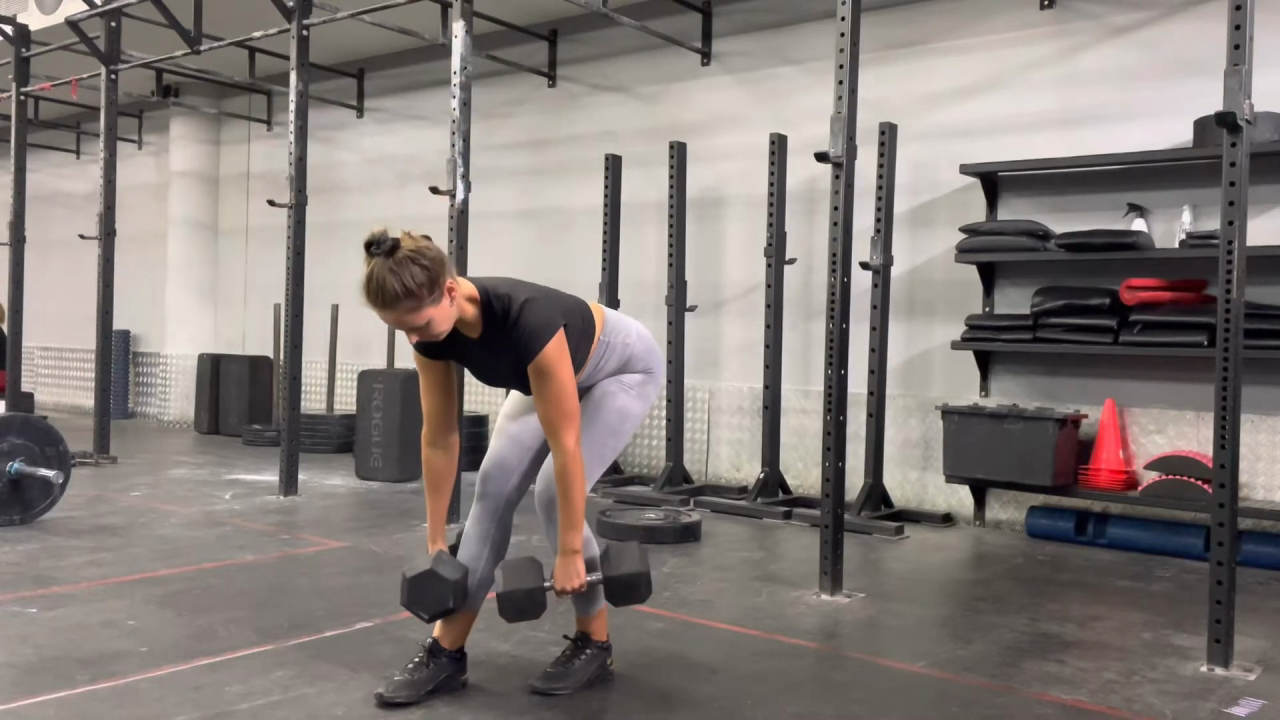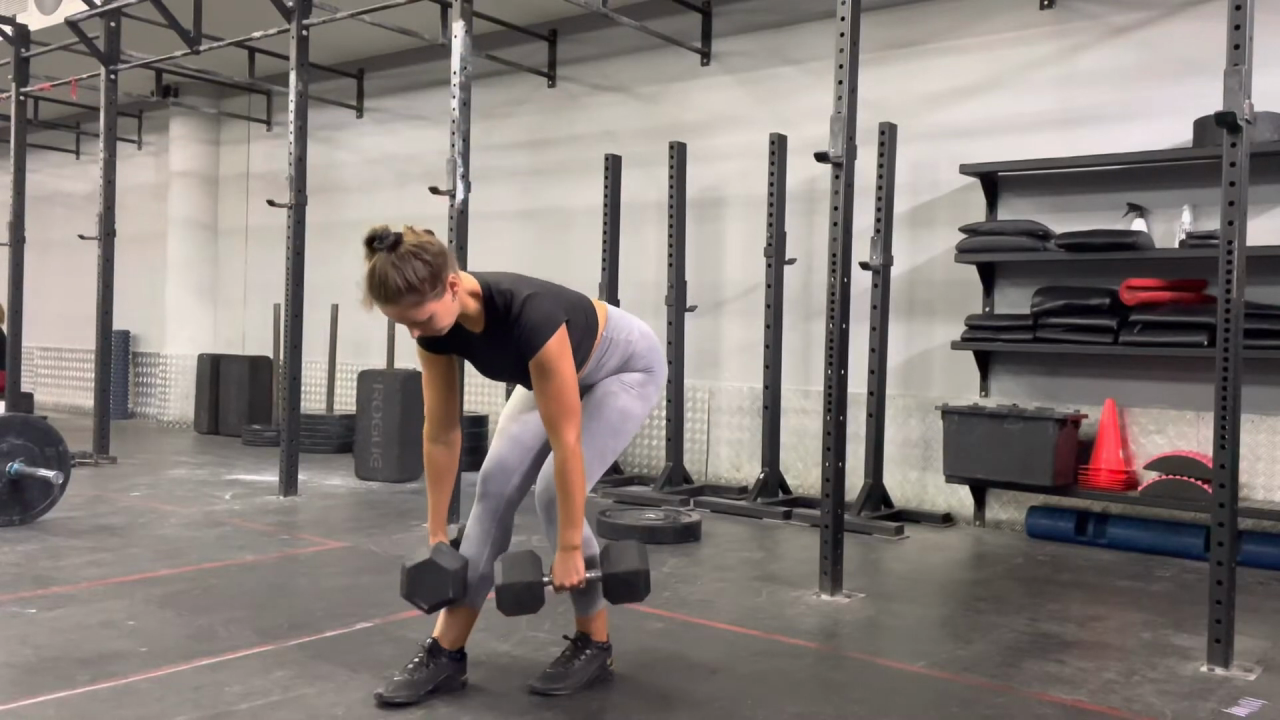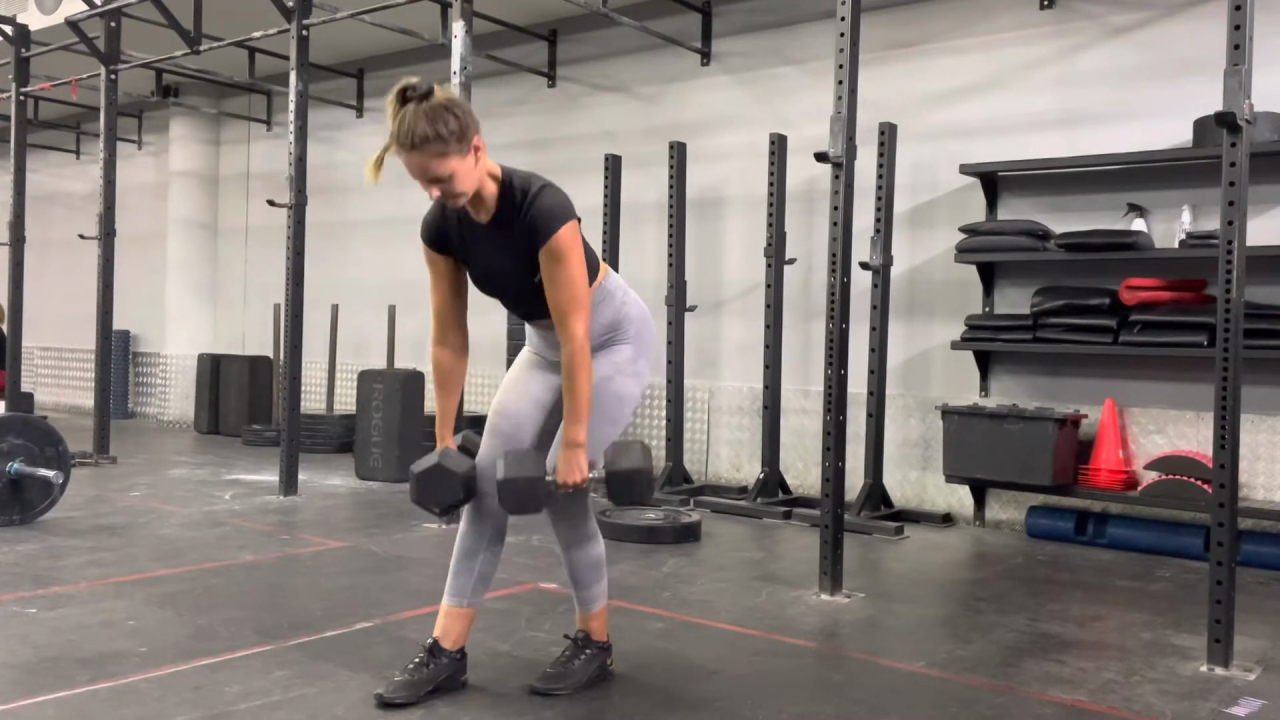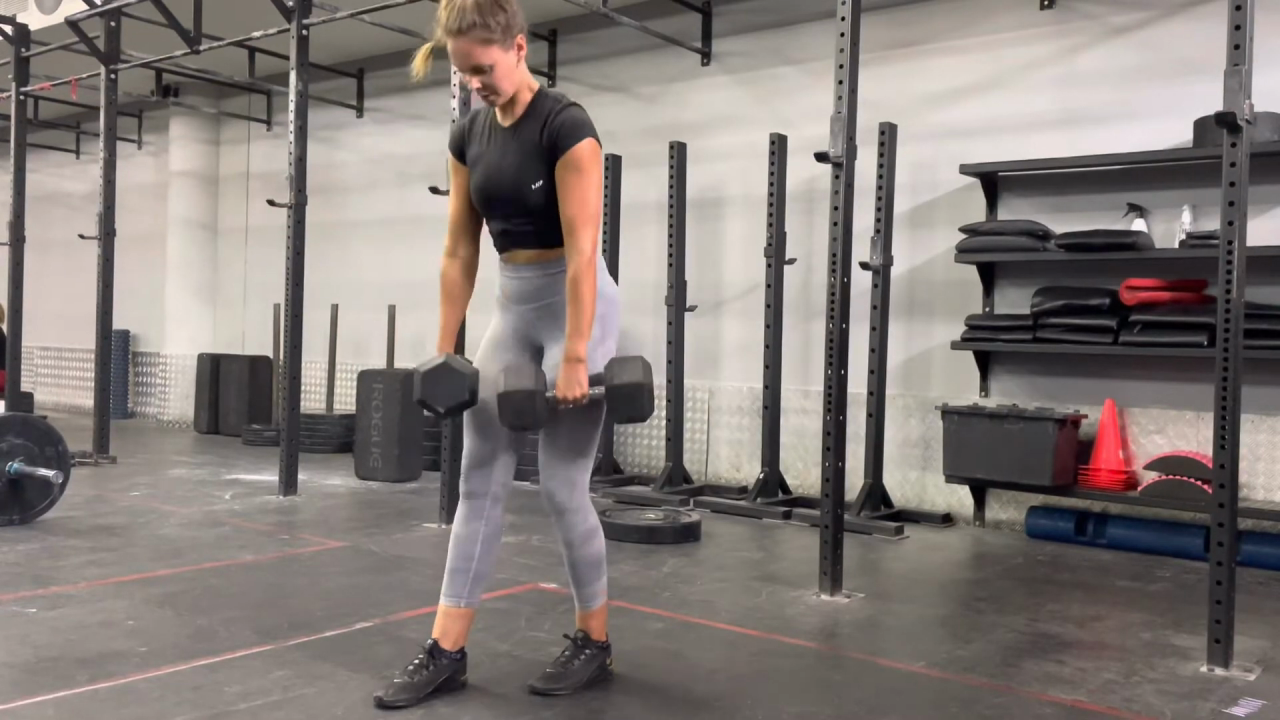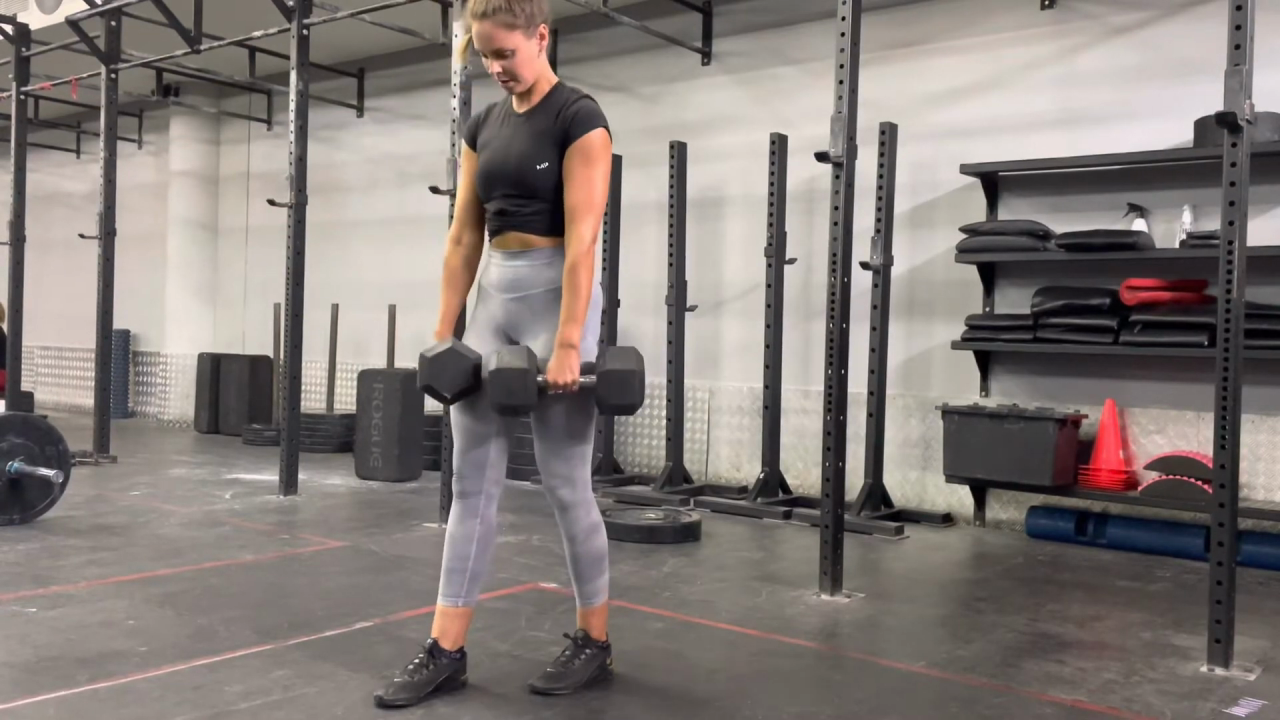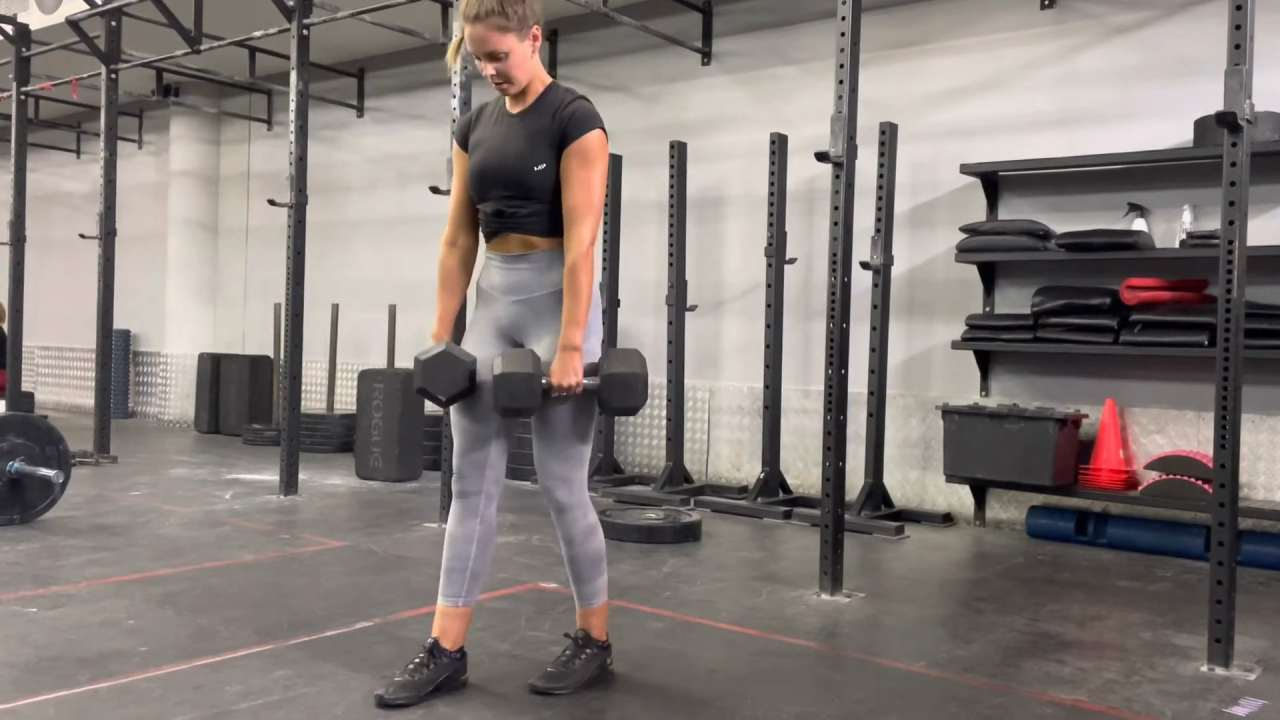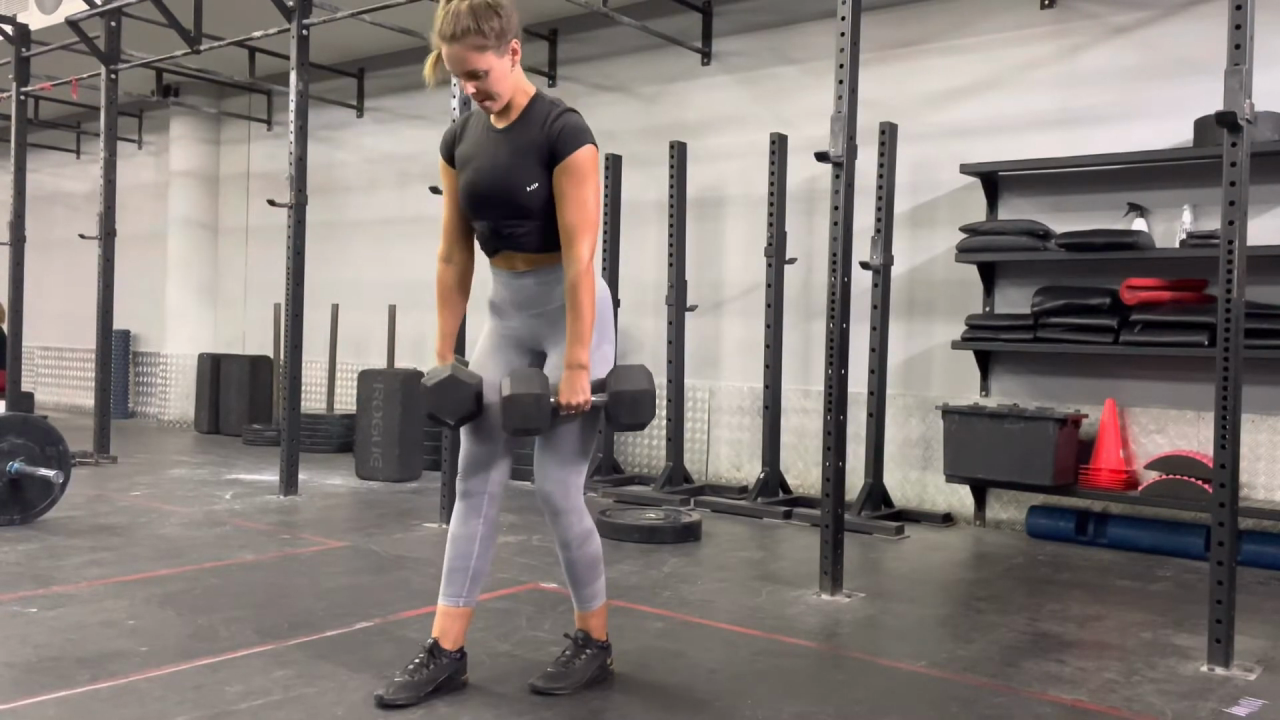
dt=0.4s
person 1, frame 1
left shoulder: (526, 317)
right shoulder: (434, 331)
left elbow: (566, 446)
right elbow: (439, 438)
left wrist: (570, 553)
right wrist: (435, 541)
left hip: (624, 368)
right hip: (554, 369)
left knee: (552, 492)
right knee: (493, 487)
left ankle: (595, 643)
right ankle: (446, 650)
person 1, frame 2
left shoulder: (528, 313)
right shoulder: (438, 328)
left elbow: (566, 442)
right elbow: (441, 434)
left wrist: (570, 550)
right wrist: (437, 535)
left hip: (625, 368)
right hip: (558, 373)
left knee: (552, 494)
right knee: (494, 486)
left ankle: (595, 644)
right ankle: (446, 651)
person 1, frame 3
left shoulder: (541, 206)
right shoulder: (442, 225)
left elbow: (577, 337)
right elbow: (449, 339)
left wrist: (574, 445)
right wrist: (445, 439)
left hip: (613, 337)
right hip: (541, 346)
left knee: (563, 492)
right knee: (486, 482)
left ankle: (595, 644)
right ankle: (446, 650)
person 1, frame 4
left shoulder: (565, 124)
right shoulder: (468, 135)
left elbow: (582, 250)
right elbow: (459, 250)
left wrist: (576, 359)
right wrist: (444, 349)
left hip: (576, 306)
right hip: (511, 310)
left knee: (561, 487)
right knee: (479, 483)
left ankle: (594, 643)
right ankle: (446, 649)
person 1, frame 5
left shoulder: (579, 116)
right shoulder: (484, 124)
left elbow: (582, 238)
right elbow: (464, 236)
left wrist: (567, 345)
right wrist: (443, 332)
left hip: (555, 298)
right hip: (492, 302)
left knee: (565, 484)
right knee: (471, 481)
left ankle: (594, 641)
right ankle: (445, 650)
person 1, frame 6
left shoulder: (574, 117)
right shoulder: (475, 125)
left elbow: (580, 240)
right elbow: (458, 238)
left wrist: (570, 348)
right wrist: (440, 337)
left hip: (555, 301)
right hip: (492, 304)
left knee: (561, 484)
right knee: (471, 481)
left ankle: (594, 640)
right ankle: (446, 649)
person 1, frame 7
left shoulder: (561, 130)
right shoulder: (459, 140)
left elbow: (580, 256)
right elbow: (453, 254)
left wrist: (578, 365)
right wrist: (444, 354)
left hip: (570, 313)
right hip: (505, 314)
left knee: (556, 486)
right knee: (476, 481)
left ankle: (594, 642)
right ankle: (446, 650)
